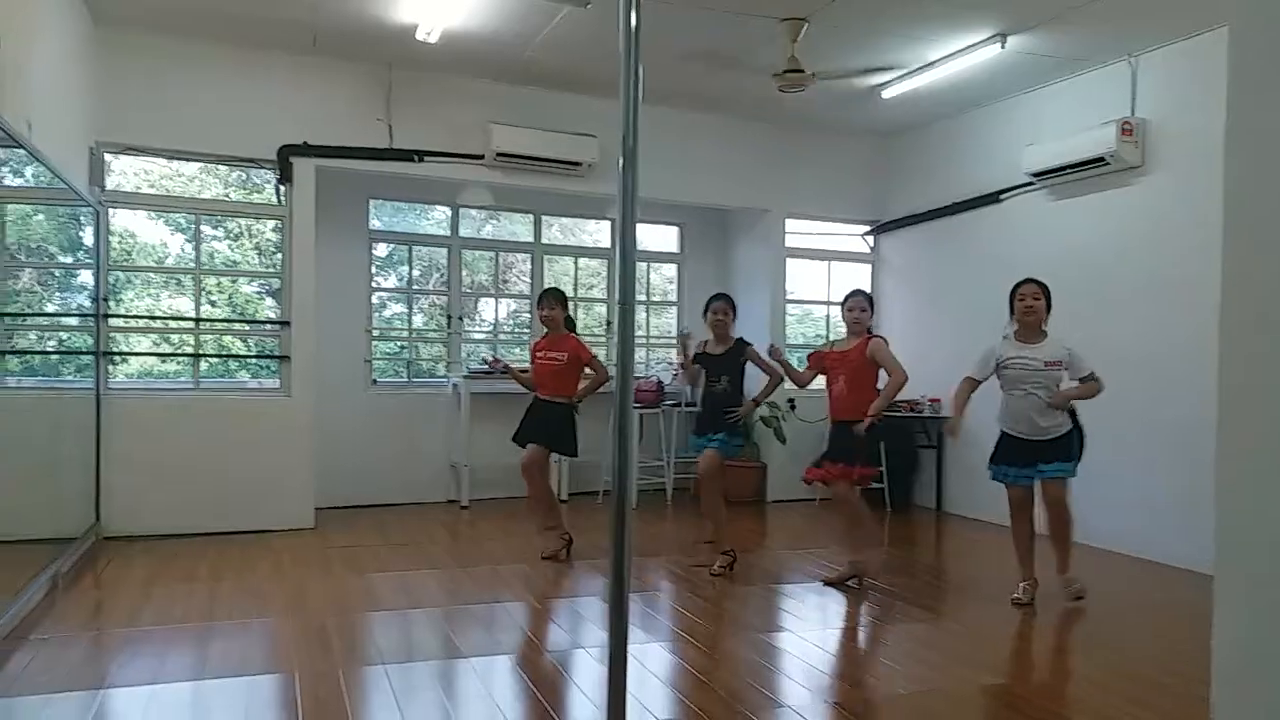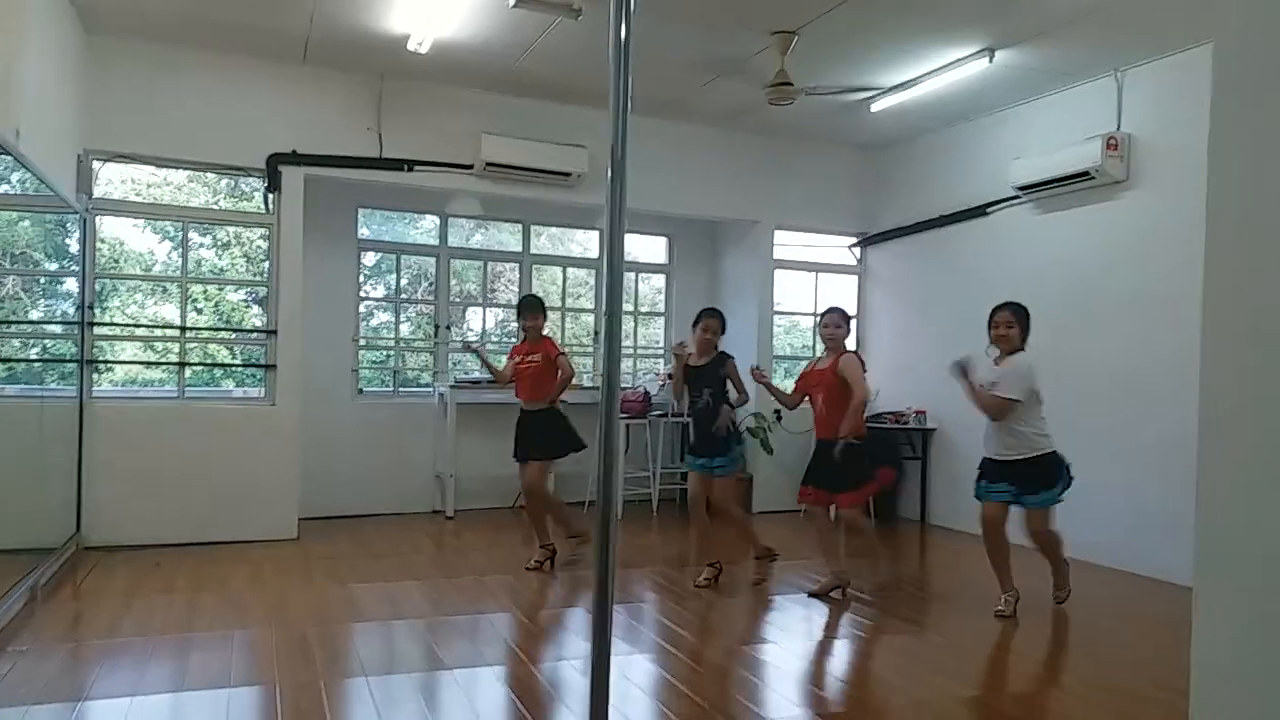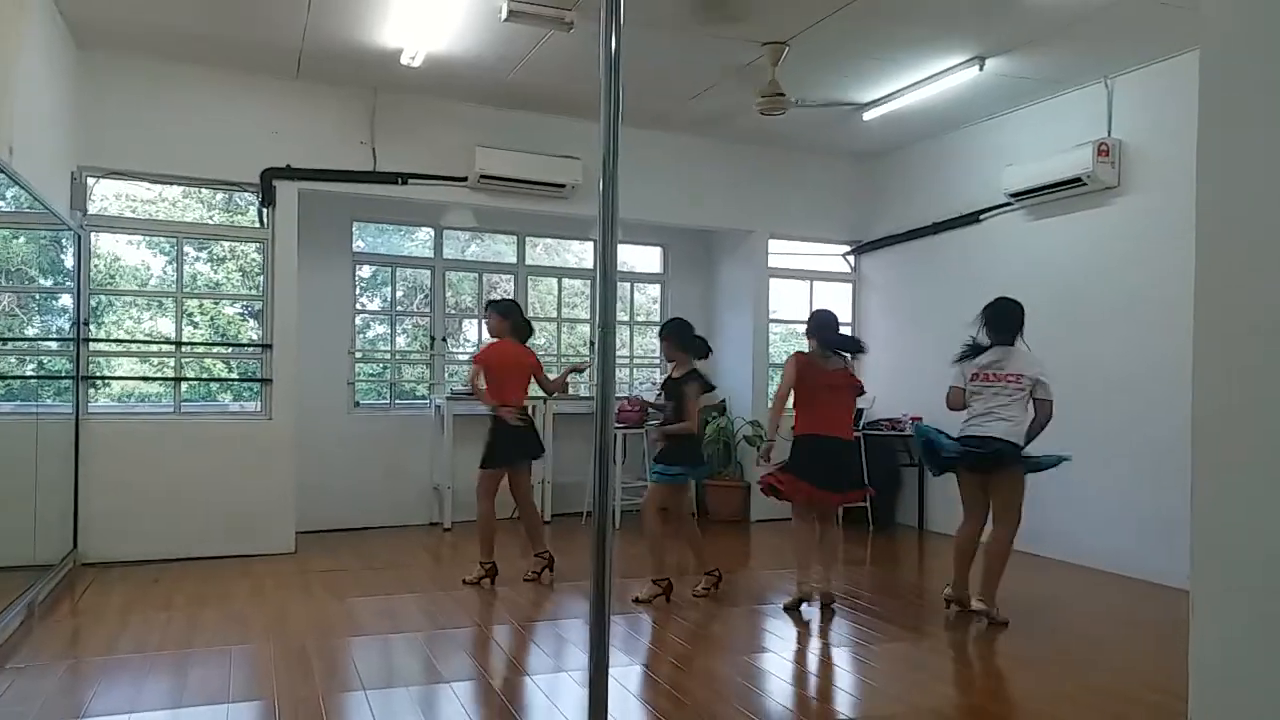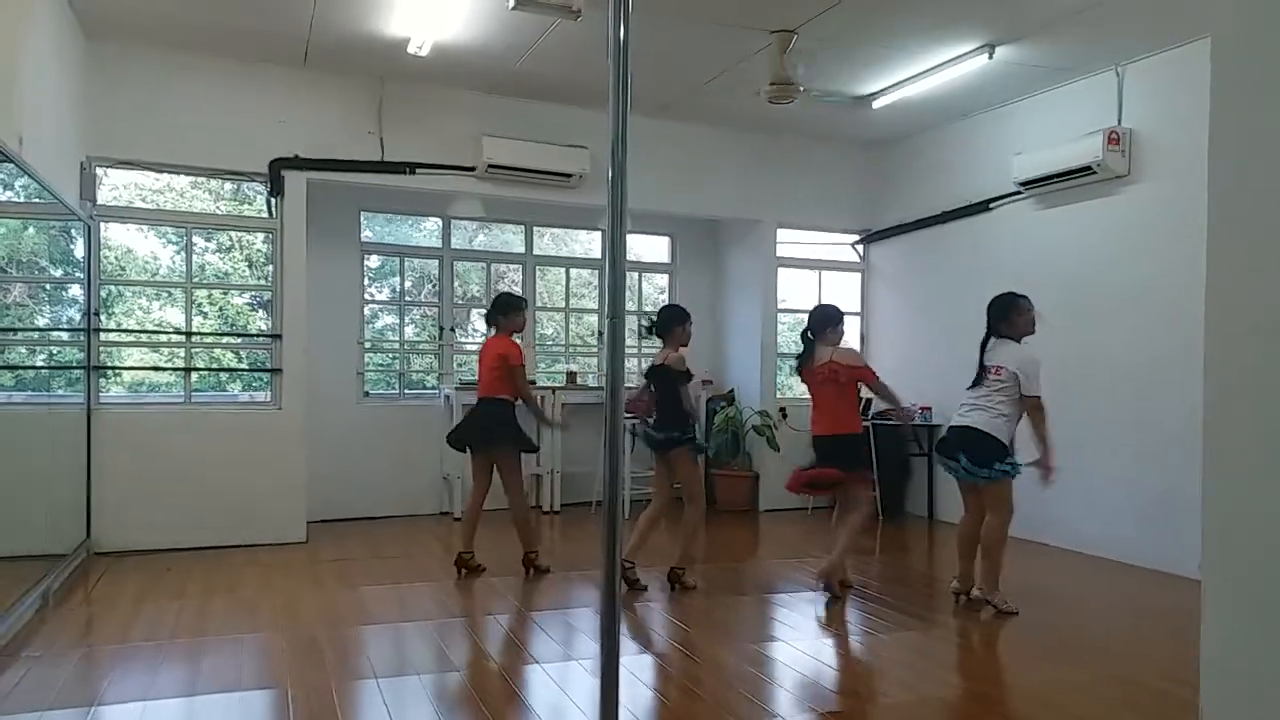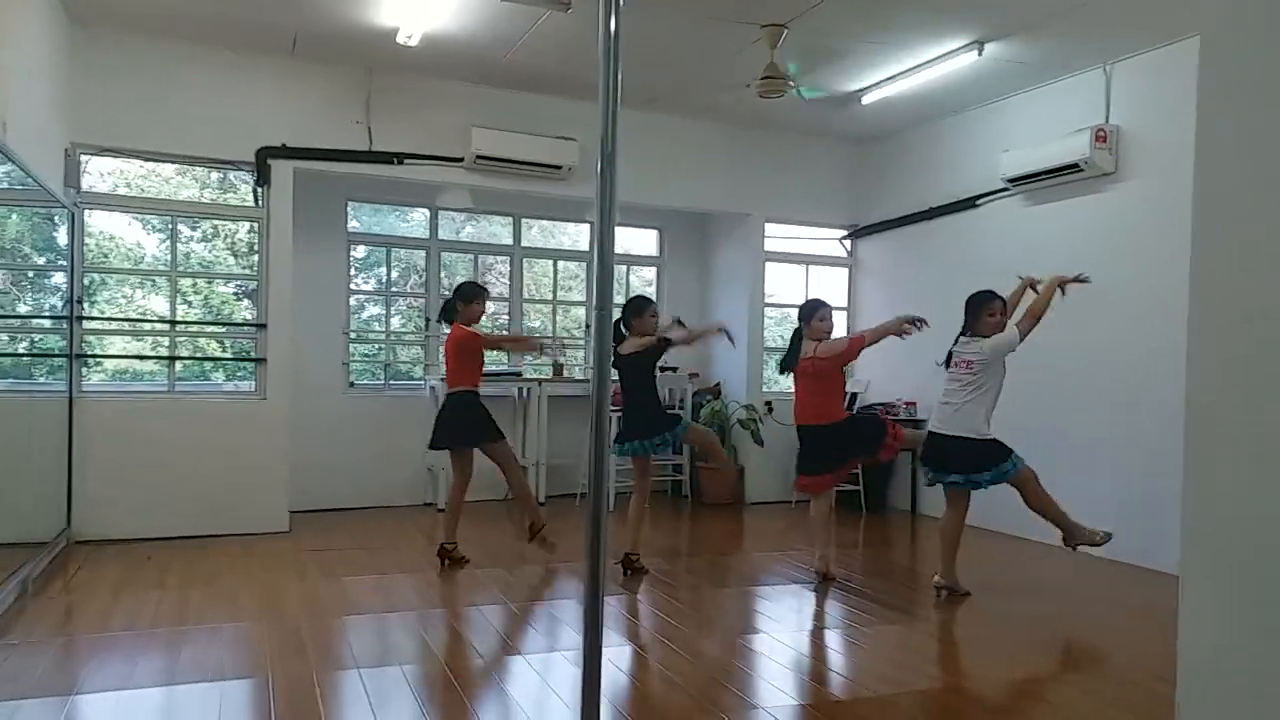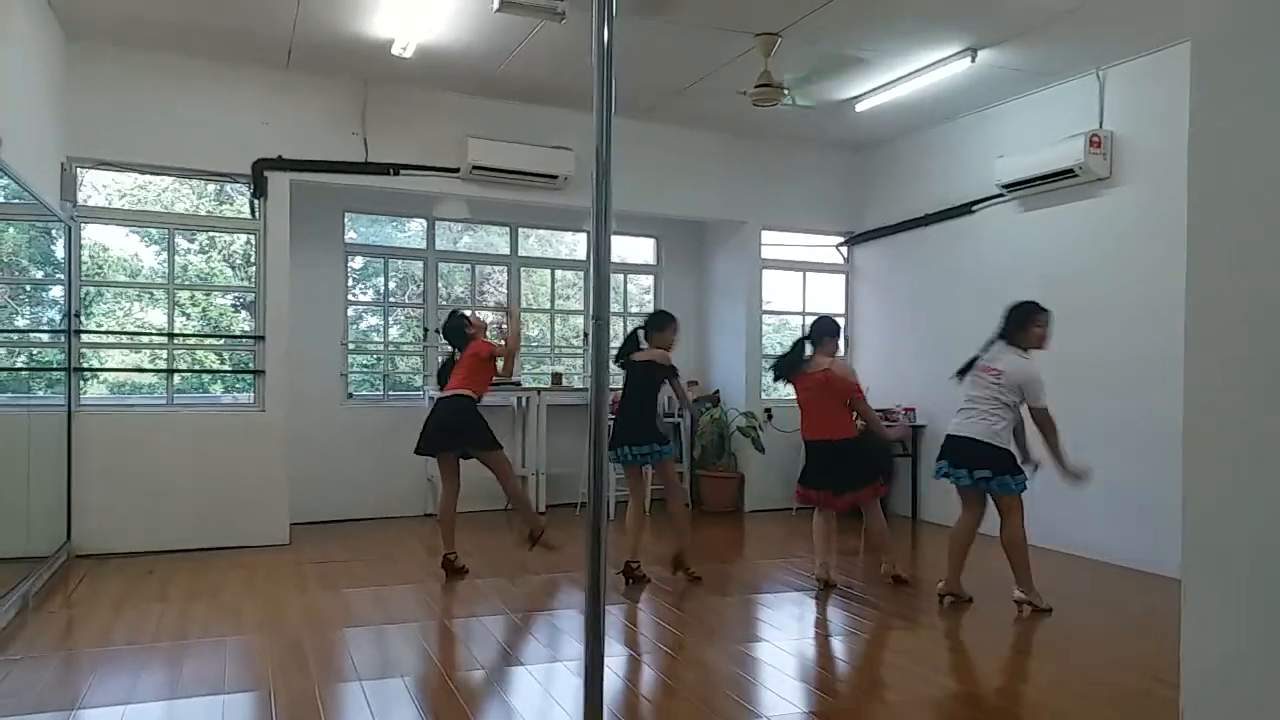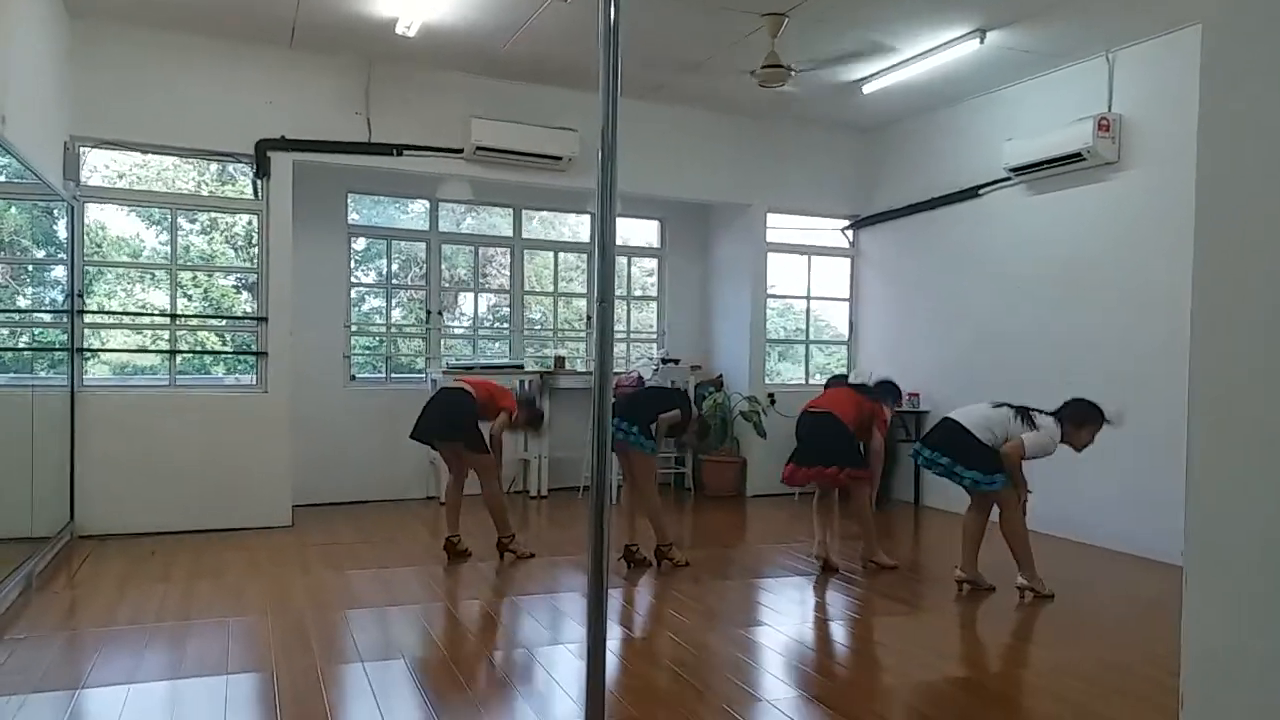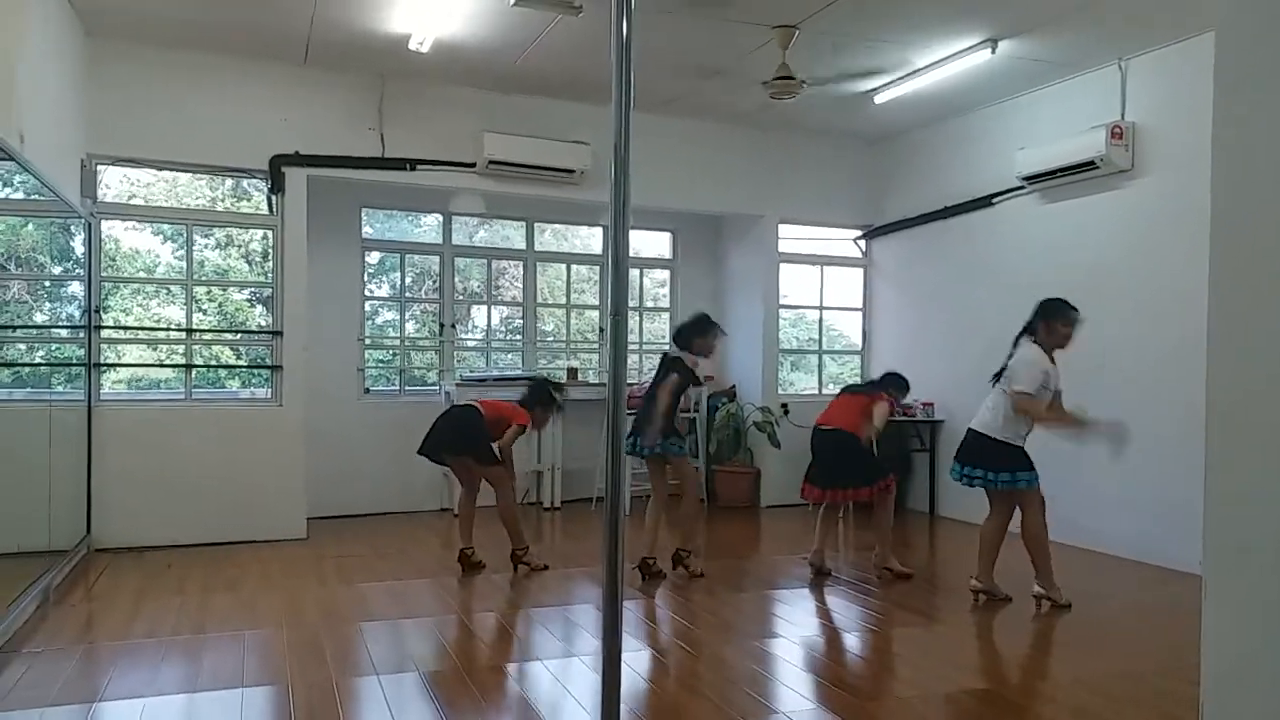
dt=0.4s
person 1, frame 1
left shoulder: (1062, 350)
right shoulder: (999, 350)
left elbow: (1095, 384)
right elbow: (969, 382)
left wrist: (1070, 394)
right wrist: (956, 416)
left hip: (1055, 438)
right hip: (1015, 438)
left knee: (1056, 501)
right knee: (1019, 507)
left ankle: (1065, 573)
right ankle: (1027, 579)
person 1, frame 2
left shoulder: (1020, 367)
right shoulder: (988, 366)
left elbow: (997, 410)
left wrist: (969, 382)
left hip: (1034, 458)
right hip: (997, 460)
left knee: (1038, 529)
right knee: (990, 521)
left ankle: (1060, 573)
right ankle: (1008, 591)
person 1, frame 3
left shoulder: (969, 359)
right shoulder: (1032, 364)
left elbow: (953, 402)
right elbow: (1045, 413)
right wrist: (1023, 438)
left hip: (968, 444)
right hip: (1006, 448)
left knee: (973, 519)
right knee: (1006, 524)
left ankle: (957, 589)
right ankle: (985, 599)
person 1, frame 4
left shoulder: (990, 352)
right shoulder: (1026, 358)
right elbow: (1033, 408)
right wrist: (1045, 452)
left hip: (959, 433)
right hip: (986, 439)
left knee: (974, 511)
right knee: (999, 512)
left ankle: (964, 581)
right ankle: (989, 587)
person 1, frame 5
left shoulder: (963, 343)
right shoulder: (991, 348)
left elbow: (1009, 313)
right elbow: (1030, 320)
left wrist: (1025, 285)
right wrist: (1054, 282)
left hip: (940, 438)
right hip: (970, 441)
left knee: (956, 505)
right knee: (1027, 480)
left ankle: (946, 575)
right ankle: (1074, 532)
person 1, frame 6
left shoulder: (994, 353)
right shoulder: (1026, 369)
right elbow: (1043, 420)
left wrist: (1024, 452)
right wrist: (1062, 463)
left hip: (957, 440)
right hip: (987, 446)
left knee: (972, 510)
right knee: (1012, 513)
left ankle: (951, 582)
right ankle: (1025, 589)
person 1, frame 7
left shoulder: (1042, 422)
right shoulder: (1050, 437)
right elbow: (1010, 453)
right wrist: (1019, 488)
left hip: (947, 432)
right hip: (966, 440)
left knee: (983, 500)
right knee: (1010, 503)
left ankle: (967, 569)
right ankle: (1029, 576)
person 1, frame 8
left shoulder: (1045, 362)
right shoulder: (1031, 358)
left elbow: (1056, 411)
right elbow: (1023, 407)
left wrist: (1093, 425)
right wrist: (1086, 424)
left hip: (987, 441)
right hip: (994, 442)
left knee: (1002, 508)
right knee: (1033, 506)
left ankle: (983, 578)
right ankle: (1046, 583)
person 2, frame 1
left shoulder: (741, 348)
right shoulder: (702, 349)
left elbow: (776, 375)
right elbow: (693, 381)
left wrist: (753, 403)
right wrist: (685, 353)
left hip: (729, 423)
right hip: (706, 421)
left knee: (707, 474)
right knee: (713, 485)
left ankle: (715, 541)
right ankle: (725, 550)
person 2, frame 2
left shoulder: (724, 361)
right shoulder: (685, 360)
left elbow: (743, 394)
right elbow: (678, 396)
left wrist: (729, 407)
right wrist: (678, 362)
left hip: (722, 441)
right hip: (699, 441)
left knee: (724, 503)
right knee: (695, 501)
left ankle: (761, 551)
right ankle: (712, 563)
person 2, frame 3
left shoulder: (691, 379)
right shoulder: (676, 373)
left elbow: (691, 425)
left wrist: (661, 431)
right wrist: (647, 404)
left hip: (681, 454)
right hip: (672, 452)
left knee: (649, 508)
right knee: (680, 514)
left ankle: (660, 579)
right ankle: (709, 571)
person 2, frame 4
left shoulder: (655, 362)
right shoulder: (678, 359)
left elbow: (643, 396)
right elbow: (688, 406)
right wrist: (693, 414)
left hip: (660, 433)
right hip: (678, 433)
left knee: (660, 502)
right knee: (695, 503)
left ankle: (628, 560)
right ankle: (679, 570)
person 2, frame 5
left shoulder: (620, 350)
right shoulder: (648, 344)
right elbow: (687, 338)
left wrist: (671, 328)
right wrist: (715, 328)
left hip: (632, 428)
right hip: (656, 423)
left knee: (641, 489)
right knee: (708, 439)
left ankle: (631, 555)
person 2, frame 6
left shoulder: (632, 356)
right shoulder: (661, 357)
right elbow: (681, 394)
right wrist: (692, 413)
left hip: (623, 435)
right hip: (646, 433)
left knee: (636, 497)
right knee: (675, 493)
left ankle: (632, 564)
right ankle: (682, 555)
person 2, frame 7
left shoulder: (673, 399)
right shoulder: (687, 413)
right elbow: (663, 419)
right wrist: (654, 454)
left hip: (617, 417)
right hip: (633, 423)
left knee: (631, 484)
right knee: (648, 490)
left ankle: (631, 547)
right ankle: (665, 546)
person 2, frame 8
left shoulder: (675, 356)
right shoulder: (686, 363)
right elbow: (665, 391)
right wrist: (657, 429)
left hip: (642, 428)
right hip: (655, 431)
left knee: (659, 494)
right knee: (692, 488)
left ankle: (649, 559)
right ankle: (683, 552)
person 3, frame 1
left shoulder: (874, 344)
right shoulder: (829, 350)
left elbow: (900, 376)
right elbow: (803, 380)
left wrist: (872, 413)
right wrist: (782, 362)
left hip: (860, 427)
right hip: (839, 428)
left knee: (844, 489)
right knee: (841, 491)
left ankle: (873, 547)
right ankle: (856, 562)
person 3, frame 2
left shoulder: (848, 361)
right shoulder: (812, 366)
left elbow: (861, 397)
right elbow: (791, 401)
left wrist: (844, 436)
right wrist: (767, 384)
left hip: (848, 447)
right hip: (825, 447)
left knee: (848, 512)
right knee: (816, 508)
left ankle: (877, 560)
right ankle: (837, 574)
person 3, frame 3
left shoulder: (798, 361)
right shoulder: (848, 368)
left elbow: (780, 398)
left wrist: (770, 437)
left hip: (810, 445)
right hip: (843, 447)
left knee: (803, 514)
right knee: (828, 517)
left ankle: (802, 584)
right ankle: (825, 584)
person 3, frame 4
left shoulder: (808, 362)
right shoulder: (846, 356)
right elbow: (878, 387)
right wrist: (903, 409)
left hip: (823, 439)
right hip: (847, 438)
left knee: (845, 504)
right knee: (862, 503)
left ankle: (838, 571)
right ankle: (832, 567)
person 3, frame 5
left shoulder: (800, 353)
right shoulder: (829, 350)
left elbow: (860, 338)
right elbow: (869, 336)
left wrist: (894, 326)
right wrist: (905, 320)
left hip: (810, 432)
right hip: (835, 428)
left knee: (821, 496)
right knee: (892, 436)
left ankle: (822, 561)
person 3, frame 6
left shoulder: (797, 369)
right shoulder: (840, 368)
right elbow: (863, 410)
right wrist: (886, 434)
left hip: (814, 446)
right hip: (843, 445)
left knee: (824, 507)
right knee: (870, 503)
left ankle: (823, 568)
right ankle: (889, 564)
person 3, frame 7
left shoulder: (844, 392)
right shoulder: (881, 409)
right elbow: (876, 451)
right wrist: (872, 489)
left hip: (806, 422)
right hip: (833, 428)
left knee: (825, 487)
right knee: (858, 486)
left ankle: (821, 545)
right ankle: (871, 550)
person 3, frame 8
left shoulder: (854, 394)
right shoulder: (883, 400)
right elbow: (879, 415)
right wrist: (874, 428)
left hip: (821, 437)
right hip: (844, 439)
left knee: (833, 498)
right knee: (885, 491)
left ankle: (817, 554)
right ankle: (884, 557)
person 4, frame 1
left shoulder: (574, 344)
right shoulder: (538, 345)
left elbow: (603, 374)
right elbow: (531, 382)
left wrist: (577, 397)
right wrist: (506, 369)
left hip: (558, 414)
right hip: (537, 410)
left knee: (529, 464)
right knee: (538, 476)
left ankle: (552, 526)
right ankle: (560, 533)
person 4, frame 2
left shoulder: (549, 345)
right shoulder: (517, 350)
left elbow: (568, 373)
right elbow: (503, 378)
left wrist: (552, 398)
right wrist: (479, 354)
left hip: (546, 421)
right hip: (526, 421)
left knee: (534, 486)
right knee: (529, 489)
left ankle: (575, 532)
right ankle: (546, 547)
person 4, frame 3
left shoulder: (490, 350)
right shoulder: (525, 353)
left elbow: (474, 383)
right elbow: (551, 389)
left wrist: (496, 408)
right wrist: (569, 371)
left hip: (505, 428)
right hip: (520, 426)
left knee: (484, 495)
right knee: (522, 495)
left ankle: (487, 564)
right ankle: (541, 555)
person 4, frame 4
left shoulder: (489, 345)
right shoulder: (511, 348)
right elbow: (524, 392)
right wrist: (543, 418)
left hip: (480, 416)
right hip: (499, 417)
left knee: (480, 489)
right knee: (515, 491)
left ankle: (465, 554)
right ankle: (531, 555)
person 4, frame 5
left shoulder: (461, 335)
right shoulder: (464, 335)
left elbow: (503, 343)
right elbow: (505, 342)
left wrist: (533, 344)
right wrist: (539, 343)
left hip: (455, 409)
right hip: (465, 407)
left knee: (461, 478)
right knee: (510, 466)
left ankle: (449, 545)
right ankle: (536, 526)
person 4, frame 6
left shoulder: (469, 356)
right shoulder: (480, 348)
left elbow: (505, 372)
right elbow: (509, 350)
left wrist: (512, 333)
right wrist: (514, 326)
left hip: (441, 417)
right hip: (460, 413)
left knee: (450, 487)
right knee: (505, 472)
left ankle: (450, 557)
right ankle: (536, 529)
person 4, frame 7
left shoulder: (497, 394)
right shoulder: (510, 402)
right elbow: (495, 432)
right wrist: (497, 464)
left hip: (437, 409)
right hip: (457, 414)
left knee: (458, 472)
right knee: (487, 476)
left ankle: (452, 539)
right ankle: (507, 539)
person 4, frame 8
left shoulder: (508, 411)
right shoulder: (523, 416)
right elbow: (504, 444)
right wrist: (510, 479)
left hip: (446, 425)
right hip: (466, 426)
left knee: (470, 486)
right knee: (502, 486)
left ankle: (467, 552)
right ankle: (520, 550)
